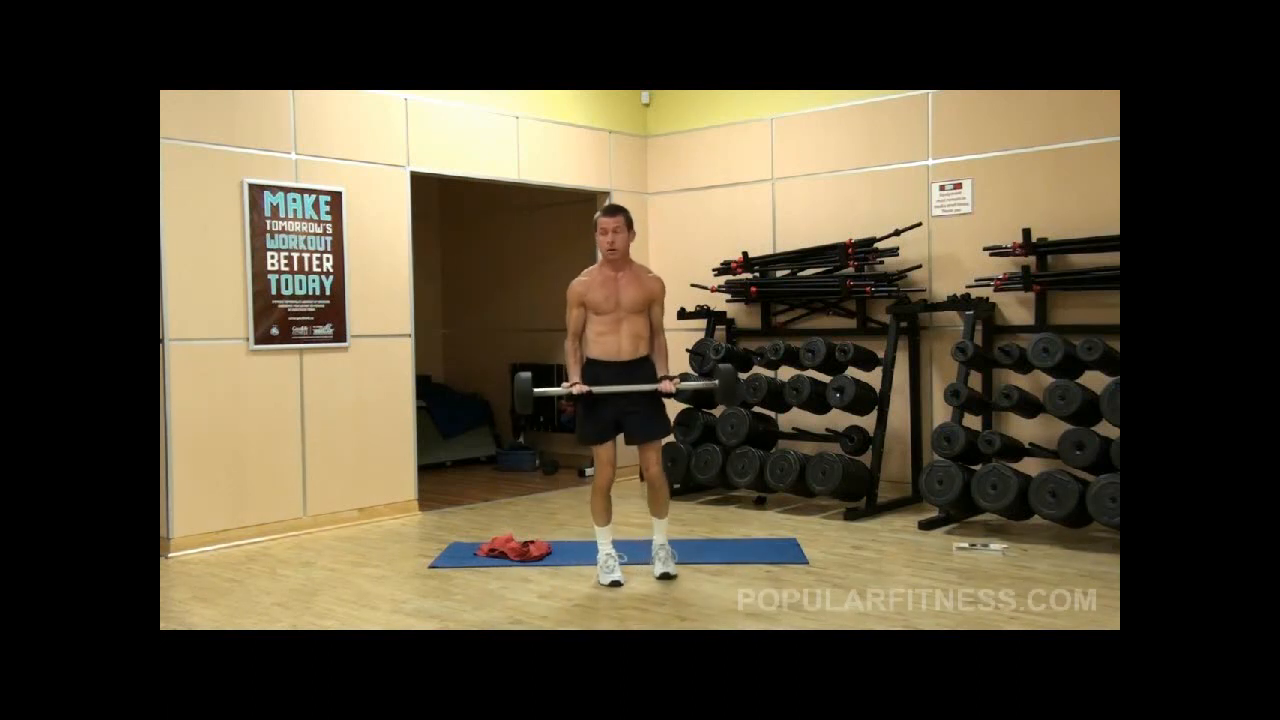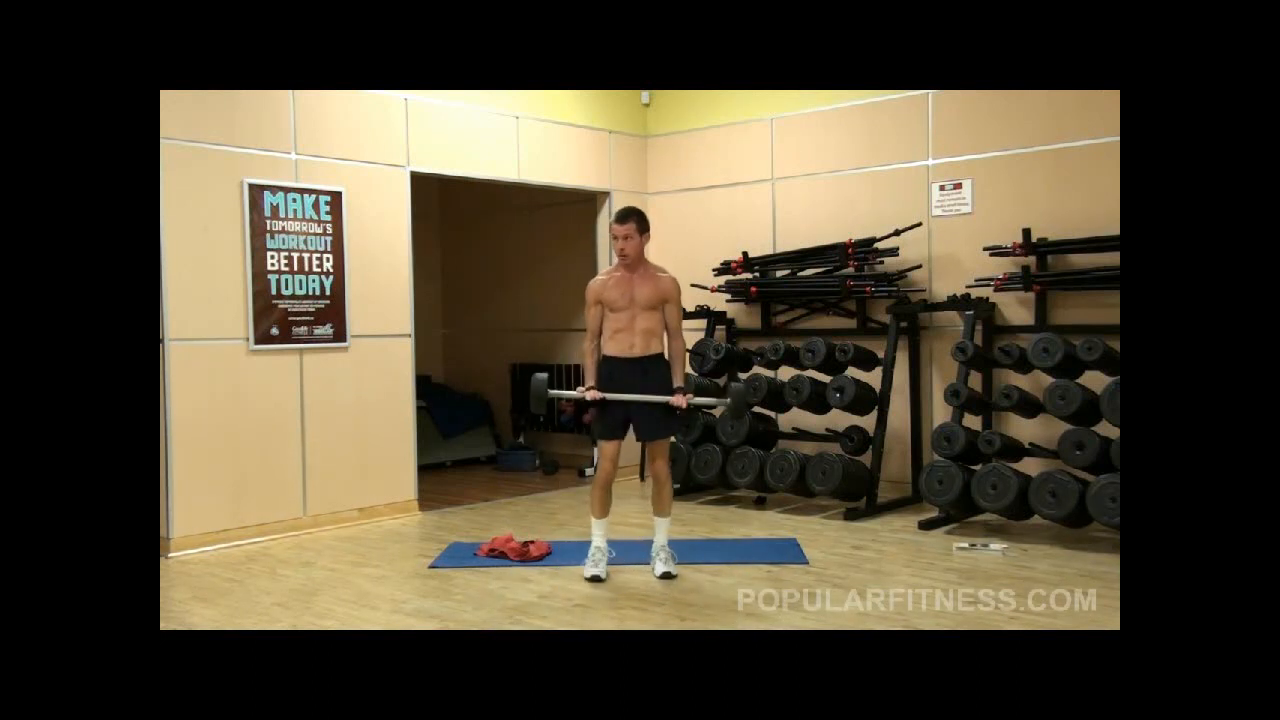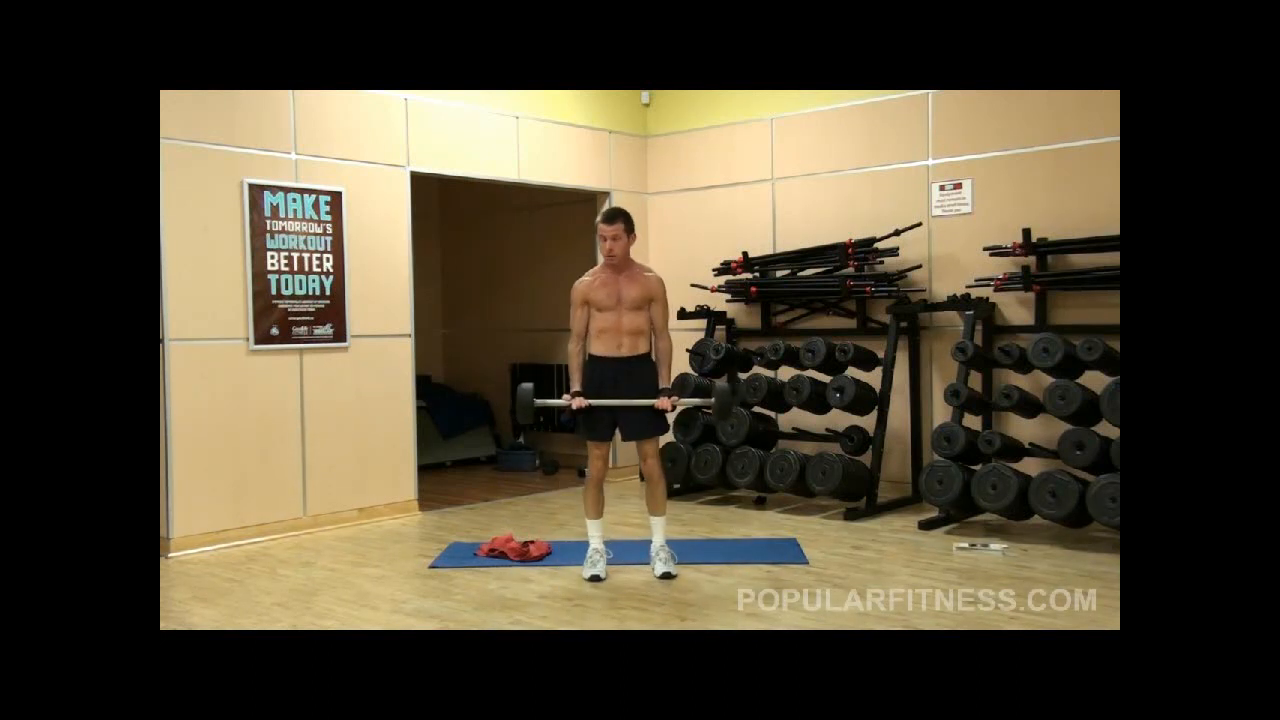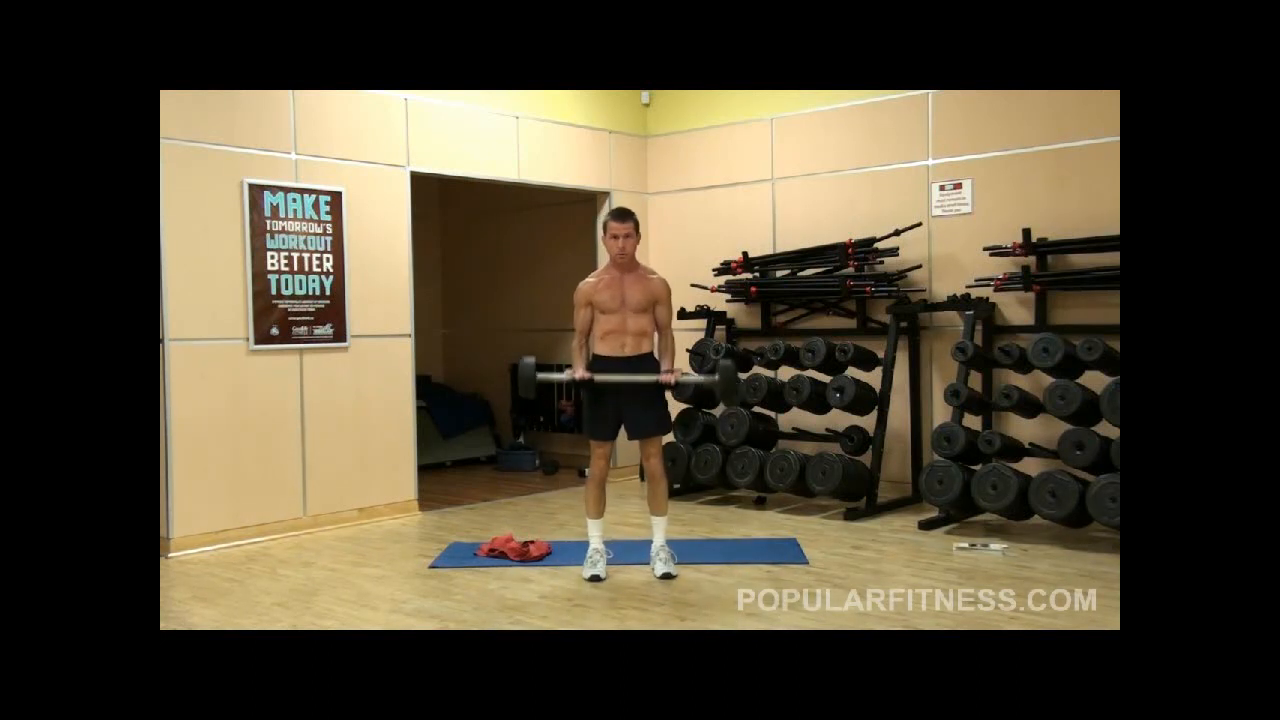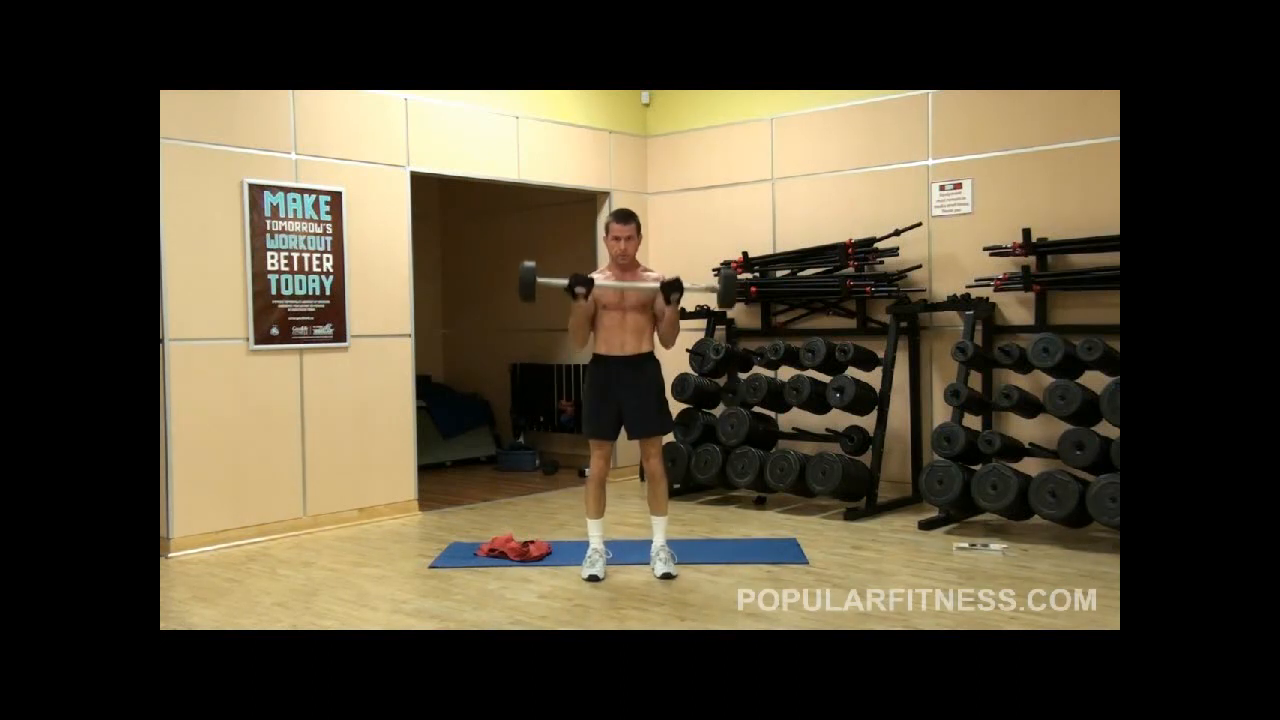
dt=0.5s
person 1, frame 1
left shoulder: (651, 282)
right shoulder: (581, 286)
left elbow: (657, 335)
right elbow: (573, 339)
left wrist: (664, 374)
right wrist: (574, 378)
left hip: (640, 376)
right hip: (598, 377)
left knee: (653, 470)
right knee: (604, 473)
left ankle: (660, 543)
right ankle: (606, 553)
person 1, frame 2
left shoulder: (665, 283)
right shoulder: (598, 285)
left elbow: (675, 337)
right elbow: (592, 339)
left wrist: (679, 385)
right wrist: (590, 382)
left hip: (653, 372)
right hip: (612, 374)
left knee: (659, 465)
right knee: (606, 467)
left ankle: (661, 545)
right ankle: (598, 546)
person 1, frame 3
left shoulder: (651, 282)
right shoulder: (584, 285)
left elbow: (662, 336)
right elbow: (577, 340)
left wrist: (665, 387)
right wrist: (575, 388)
left hip: (640, 371)
right hip: (599, 372)
left knee: (651, 462)
right knee: (596, 464)
left ankle: (659, 545)
right ankle: (596, 547)
person 1, frame 4
left shoulder: (656, 284)
right shoulder: (588, 287)
left elbow: (665, 332)
right elbow: (580, 337)
left wrist: (668, 367)
right wrist: (578, 367)
left hip: (644, 372)
right hip: (603, 373)
left knee: (654, 461)
right knee: (598, 463)
left ankle: (659, 545)
right ankle: (596, 547)
person 1, frame 5
left shoulder: (655, 281)
right shoulder: (591, 283)
left elbow: (668, 340)
right elbow: (578, 341)
left wrist: (671, 304)
right wrist: (579, 301)
left hip: (643, 370)
right hip: (603, 371)
left knee: (653, 460)
right knee: (598, 462)
left ankle: (659, 544)
right ankle: (595, 546)
